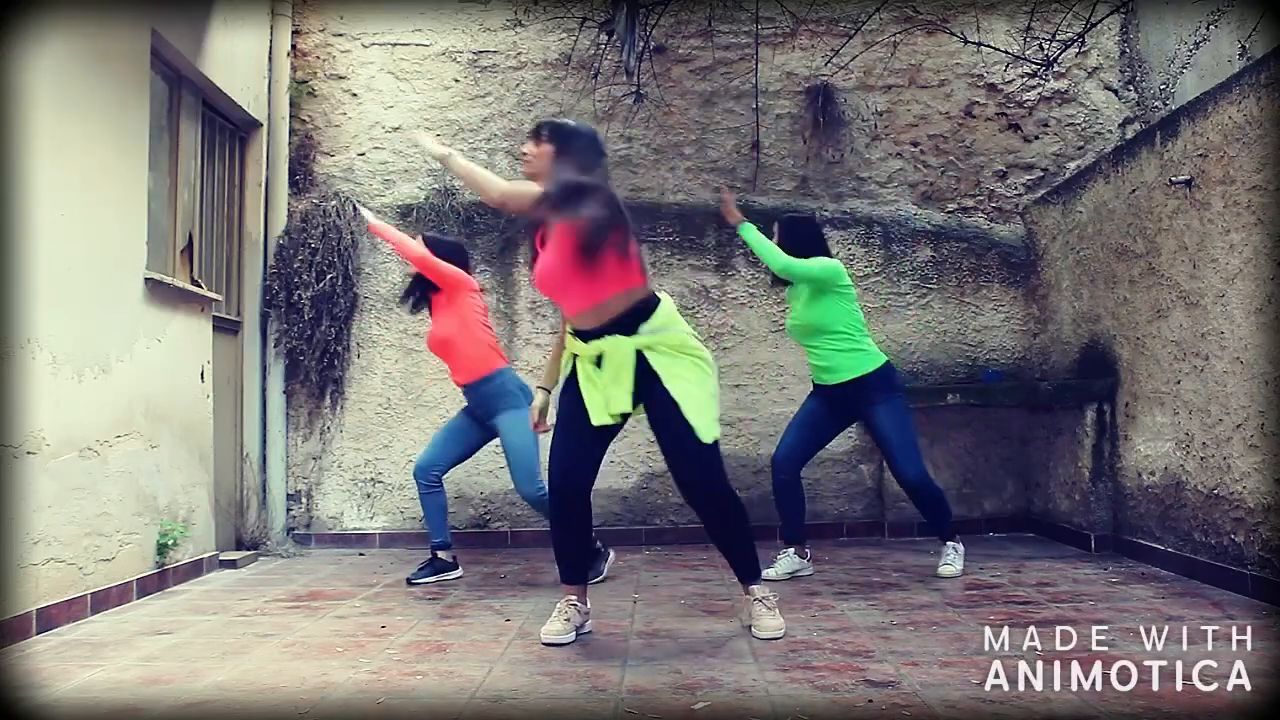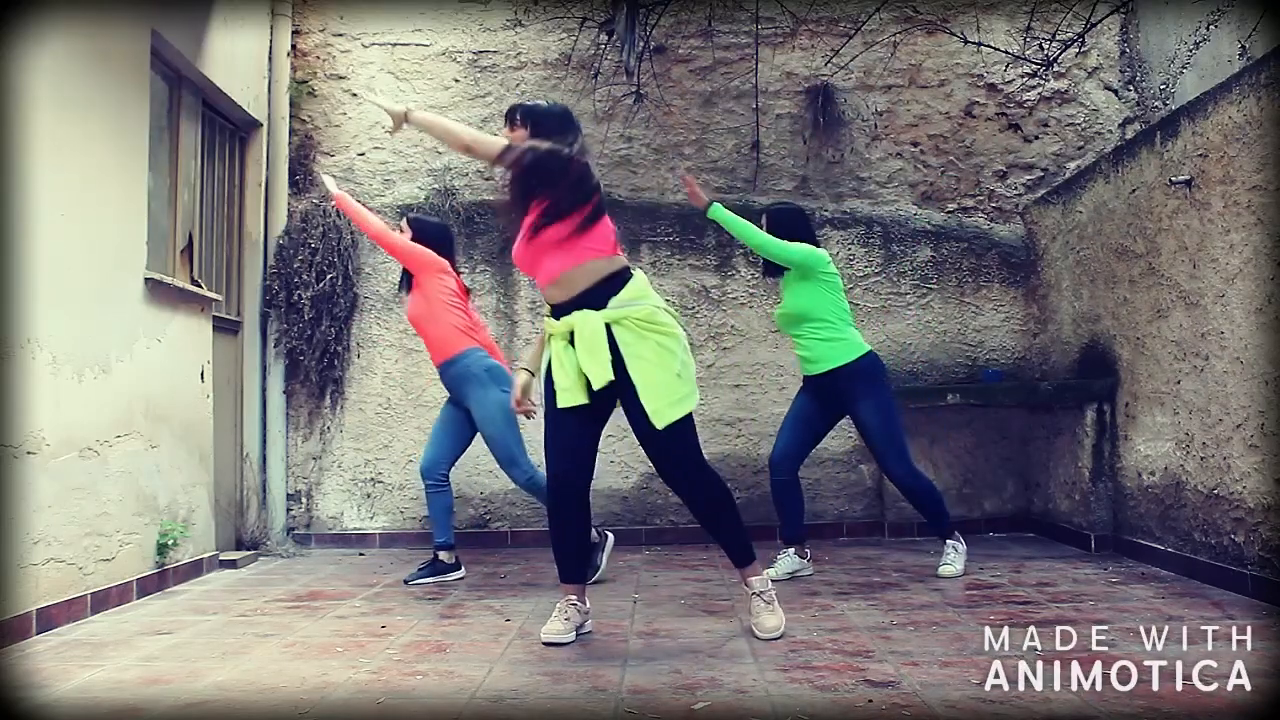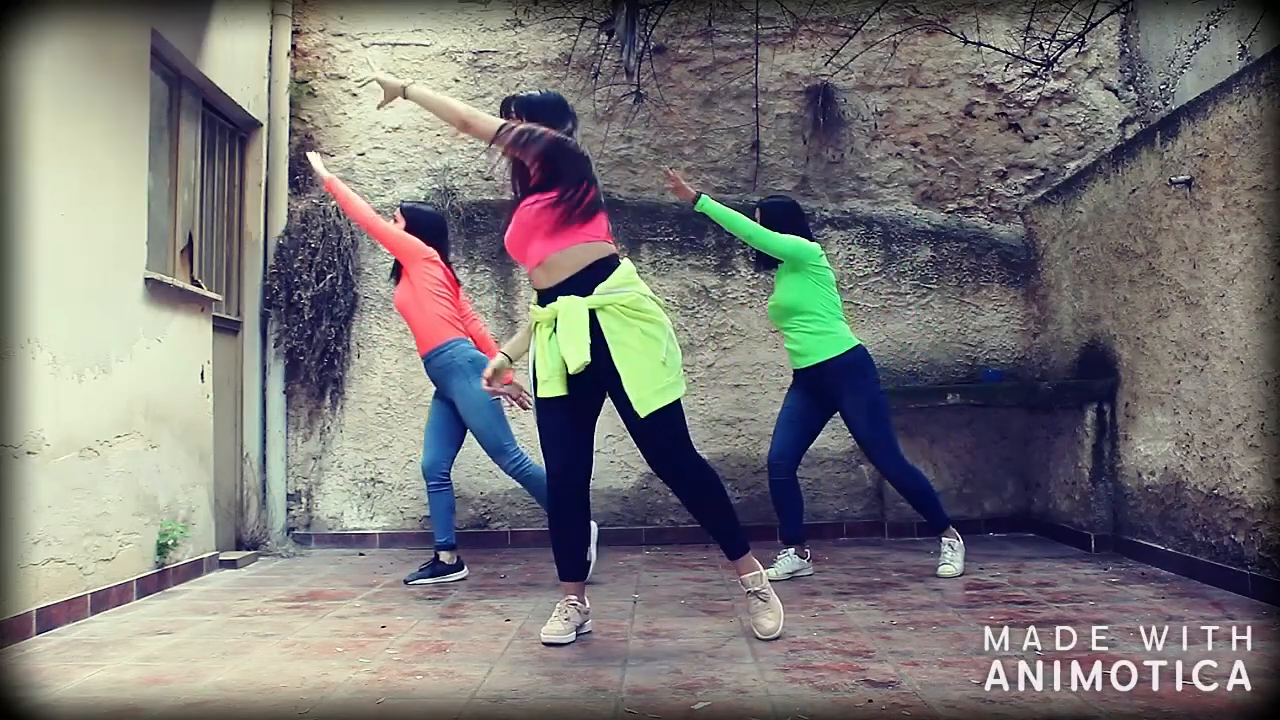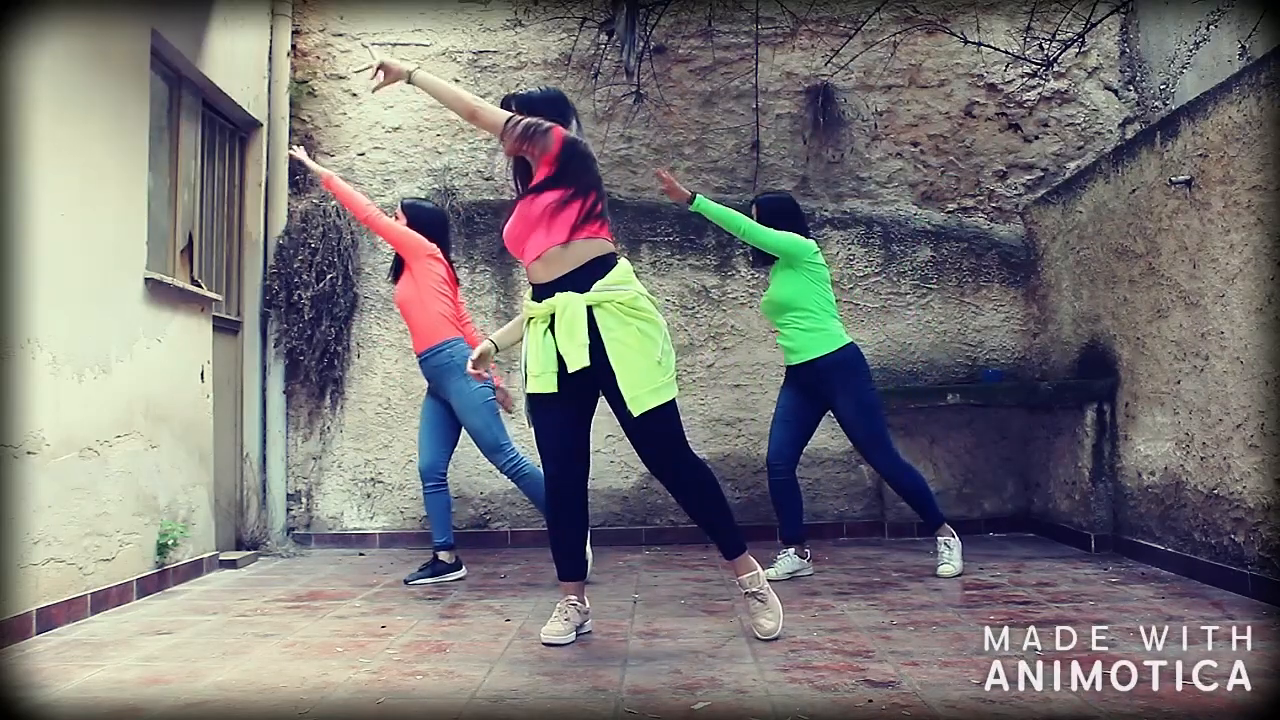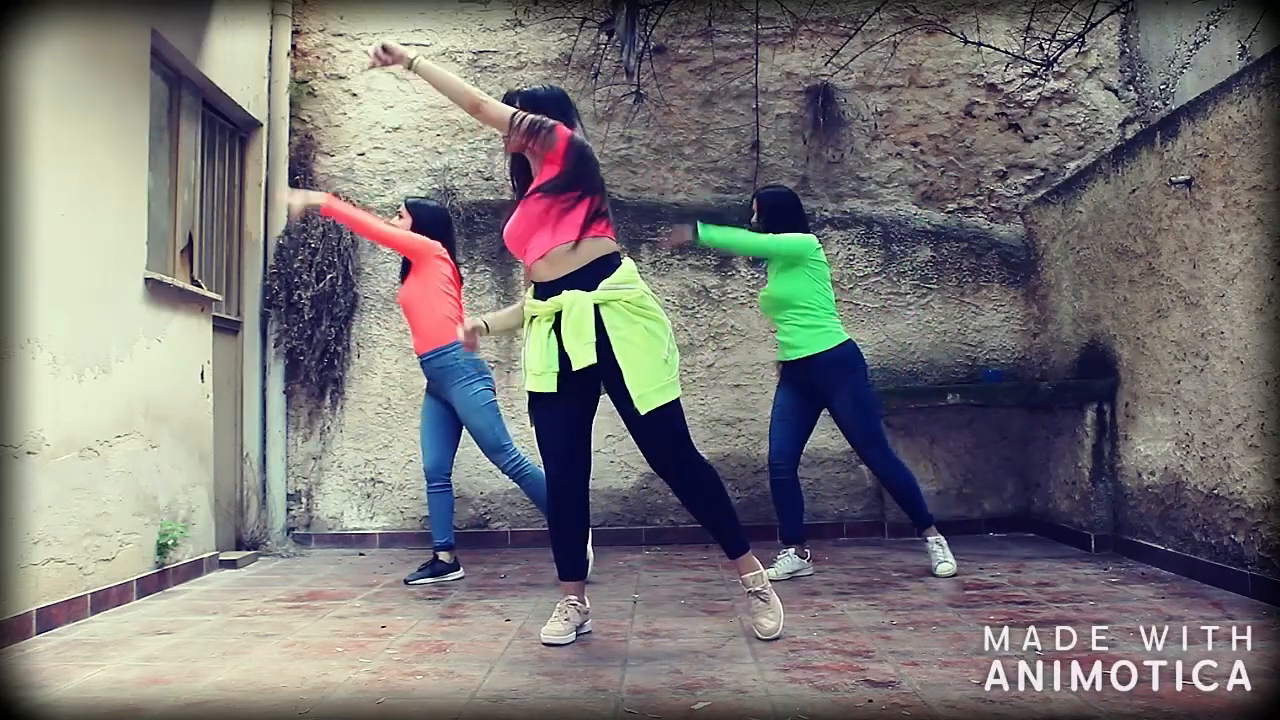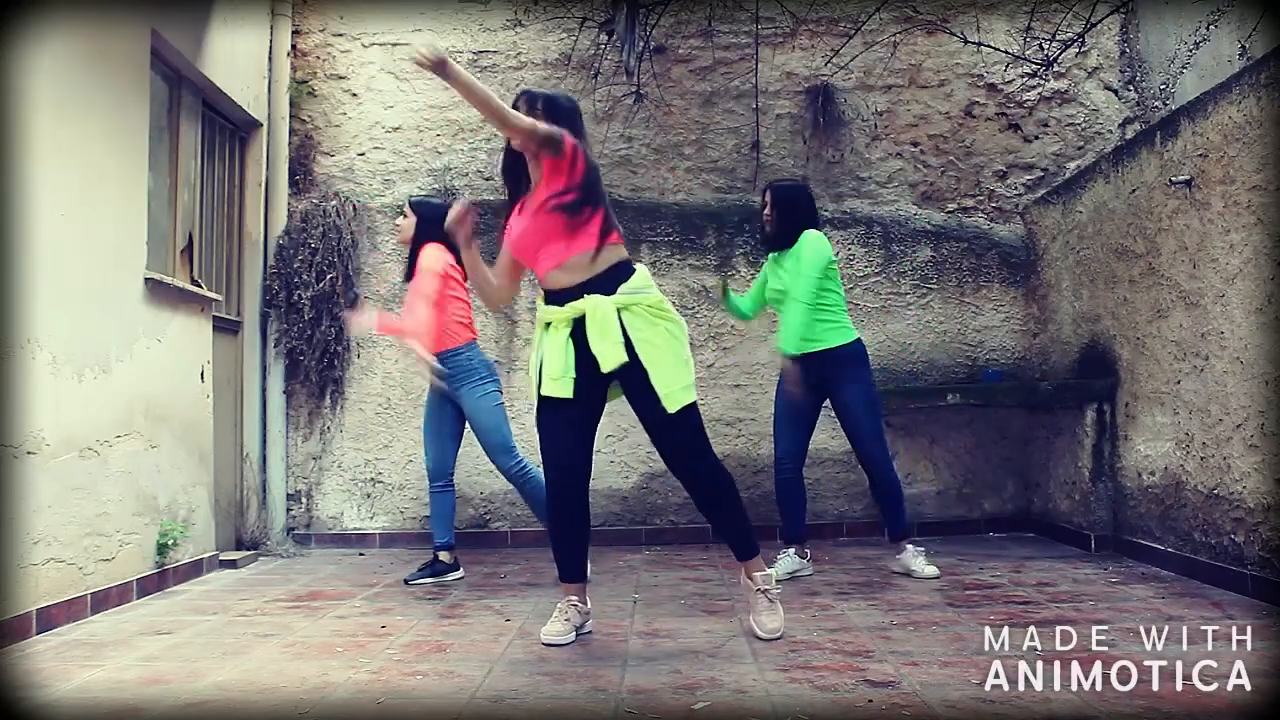
dt=0.2s
person 1, frame 1
left shoulder: (585, 198)
right shoulder: (549, 232)
left elbow: (497, 193)
left wrist: (448, 155)
right wrist: (545, 385)
left hip: (653, 351)
right hip: (593, 363)
left knee: (703, 480)
right knee: (564, 485)
left ankle: (755, 590)
right ankle: (573, 601)
person 1, frame 2
left shoulder: (562, 169)
right shoulder: (538, 210)
left elbow: (469, 142)
left wrist: (409, 114)
right wrist: (528, 369)
left hip: (626, 328)
right hip: (572, 343)
left knee: (681, 464)
right knee: (564, 478)
left ankle: (755, 580)
right ankle: (573, 601)
person 1, frame 3
left shoulder: (558, 158)
right shoulder: (532, 202)
left elbow: (469, 119)
left wrist: (404, 88)
right wrist: (507, 353)
left hip: (612, 316)
right hip: (559, 335)
left knee: (672, 454)
right knee: (564, 473)
left ankle: (751, 574)
right ankle: (573, 601)
person 1, frame 4
left shoulder: (564, 154)
right shoulder: (531, 200)
left elbow: (475, 110)
left wrist: (408, 73)
right wrist: (494, 342)
left hip: (608, 316)
right hip: (554, 333)
left knee: (667, 453)
right knee: (561, 473)
left ankle: (749, 575)
right ankle: (573, 602)
person 1, frame 5
left shoulder: (562, 149)
right shoulder: (525, 203)
left elbow: (478, 104)
left wrist: (410, 60)
right wrist: (487, 322)
left hip: (611, 314)
right hip: (554, 331)
left knee: (671, 453)
right knee: (562, 472)
left ankle: (751, 573)
right ankle: (573, 600)
person 1, frame 6
left shoulder: (565, 154)
right shoulder: (517, 205)
left elbow: (514, 120)
right elbow: (500, 296)
left wrist: (450, 72)
right wrist: (469, 247)
left hip: (626, 317)
right hip: (564, 334)
left knee: (687, 452)
right knee: (563, 476)
left ankle: (755, 575)
right ankle: (573, 601)
person 2, frame 1
left shoulder: (459, 283)
right shoulder: (439, 304)
left elbow: (413, 252)
left wrist: (374, 224)
left hip: (505, 397)
right hip: (477, 405)
left knee: (531, 490)
right knee: (426, 469)
left ankle: (590, 550)
right ankle: (443, 557)
person 2, frame 2
left shoulder: (432, 264)
right shoulder: (430, 283)
left elbow: (379, 231)
right elbow: (480, 333)
left wrist: (338, 195)
right wrist: (509, 383)
left hip: (476, 377)
right hip: (461, 385)
left knee: (519, 470)
right knee: (432, 469)
left ankle: (591, 537)
right ankle: (446, 558)
person 2, frame 3
left shoulder: (423, 255)
right shoulder: (424, 271)
left elbow: (368, 219)
right elbow: (473, 325)
left wrist: (326, 177)
left hip: (460, 368)
right hip: (447, 377)
left knee: (510, 458)
right knee: (434, 469)
left ankle: (579, 529)
right ankle: (448, 558)
person 2, frame 4
left shoulder: (425, 251)
right shoulder: (420, 270)
left elbow: (368, 215)
right elbow: (465, 324)
left wrist: (324, 173)
right wrist: (489, 379)
left hip: (456, 369)
right hip: (438, 378)
left knee: (506, 459)
right knee: (430, 469)
right ankle: (445, 558)
person 2, frame 5
left shoulder: (430, 249)
right shoulder: (421, 269)
left elbow: (372, 226)
left wrist: (320, 201)
left hip: (459, 371)
right hip: (437, 377)
left knee: (507, 458)
right knee: (436, 471)
right ankle: (444, 559)
person 2, frame 6
left shoulder: (435, 254)
right shoulder: (422, 264)
left elbow: (423, 298)
left wrist: (420, 343)
right wrist: (376, 321)
left hip: (468, 370)
right hip: (442, 378)
left knee: (509, 462)
right knee: (438, 470)
right ankle: (445, 559)
person 3, frame 1
left shoulder: (829, 271)
right shoulder: (797, 290)
left elbow: (783, 264)
left wrist: (741, 225)
left hip: (874, 385)
right hip: (829, 393)
left knee: (912, 474)
right knee: (783, 463)
left ankle: (951, 544)
right ankle: (795, 553)
person 3, frame 2
left shoulder: (814, 259)
right shoulder: (789, 280)
left elbow: (760, 242)
left wrist: (709, 207)
left hip: (859, 376)
right hip: (818, 386)
left knee: (898, 468)
right knee: (781, 463)
left ankle: (951, 541)
right ankle: (796, 553)
person 3, frame 3
left shoulder: (806, 253)
right shoulder: (784, 273)
left elbow: (750, 232)
left wrist: (696, 199)
left hip: (847, 369)
right hip: (807, 380)
left knee: (889, 462)
right knee: (779, 463)
left ankle: (948, 536)
right ankle: (796, 552)
person 3, frame 4
left shoulder: (802, 248)
right shoulder: (780, 269)
left elbow: (744, 229)
left wrist: (690, 198)
left hip: (840, 367)
right hip: (800, 377)
left knee: (882, 457)
right knee: (778, 463)
left ankle: (944, 534)
right ankle: (795, 552)
person 3, frame 5
left shoulder: (801, 244)
right shoulder: (776, 261)
left elbow: (751, 242)
left wrist: (695, 233)
left hip: (836, 364)
right hip: (795, 372)
left knee: (877, 454)
right knee: (780, 463)
left ankle: (931, 535)
right ankle: (796, 553)
person 3, frame 6
left shoulder: (813, 242)
right shoulder: (774, 260)
left elbow: (802, 296)
right elbow: (747, 310)
left wrist: (785, 353)
right wrist: (727, 297)
left hip: (840, 360)
right hip: (798, 369)
left knee: (873, 456)
right knee: (786, 460)
left ankle: (903, 547)
right ankle: (795, 552)
